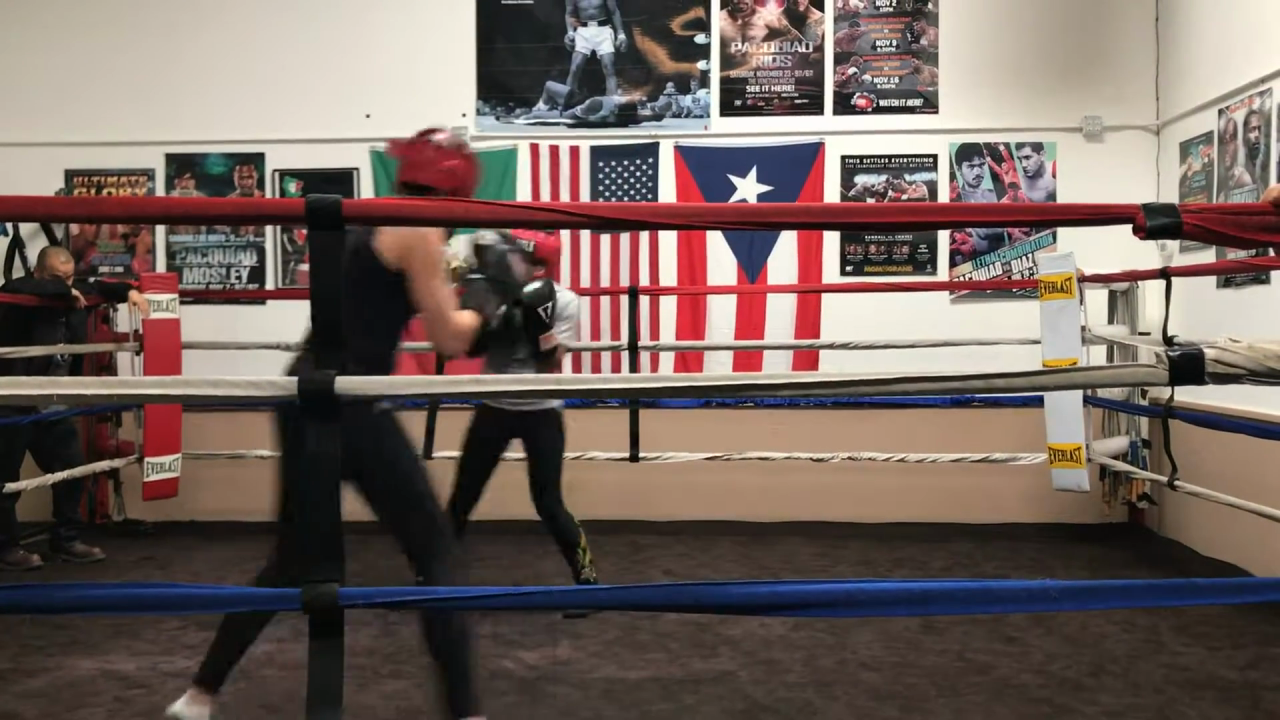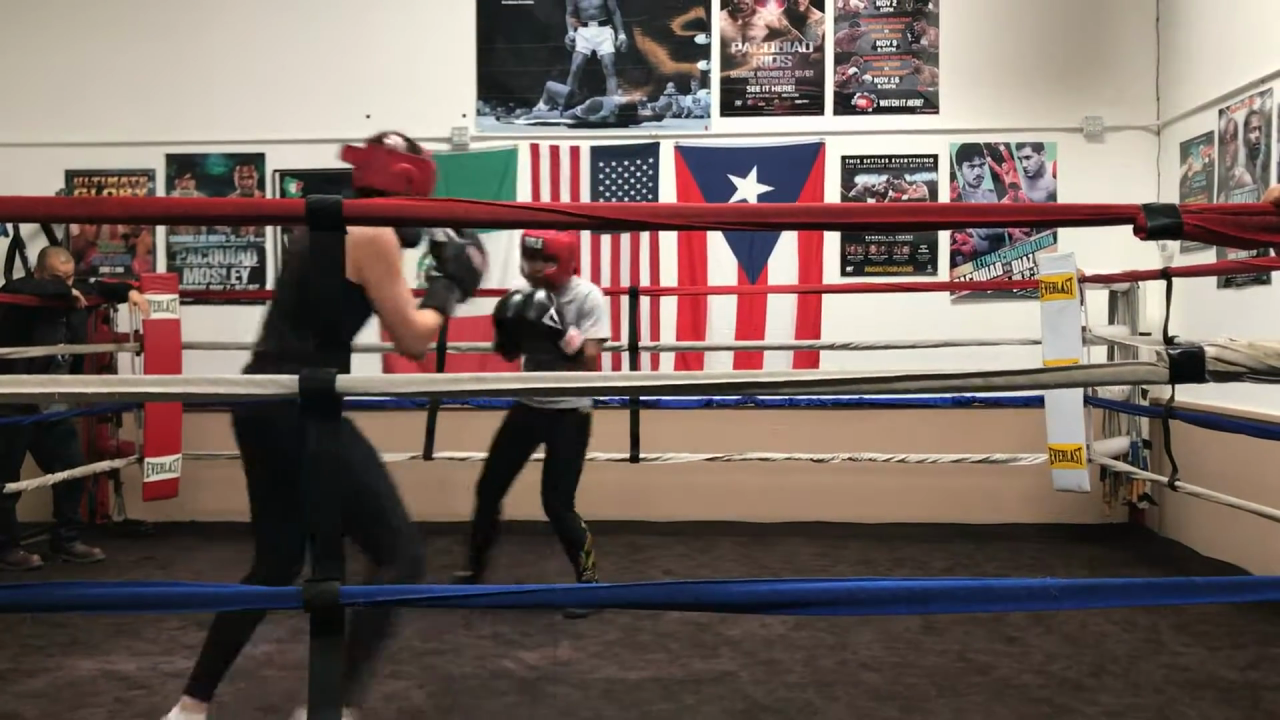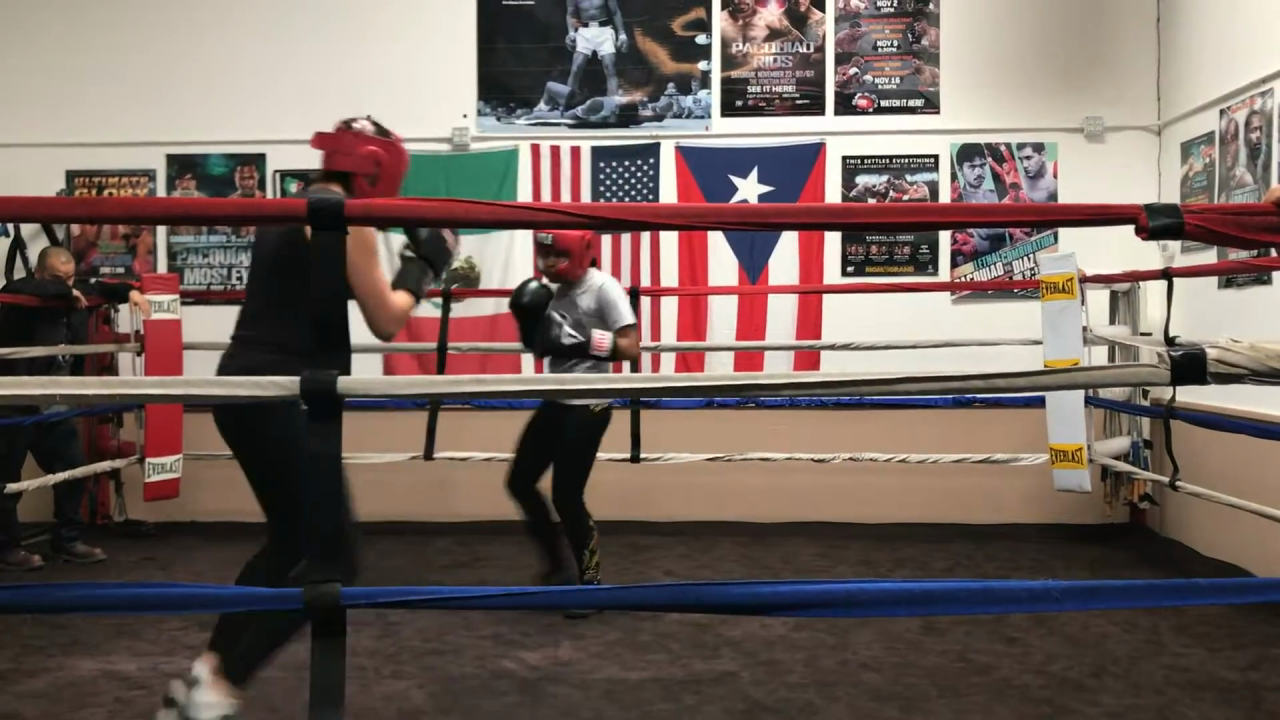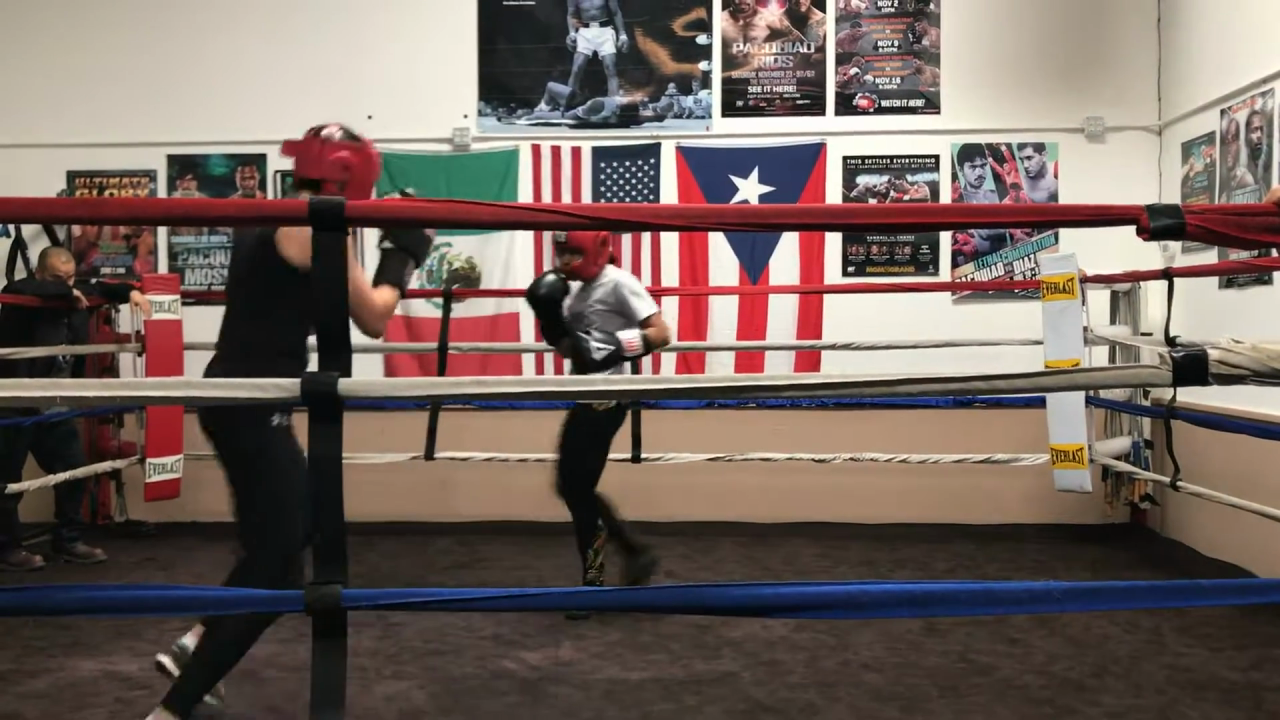
dt=0.1s
person 1, frame 1
left shoulder: (361, 222)
right shoulder: (419, 232)
right elbow: (449, 340)
right wrist: (490, 293)
left hip: (304, 397)
right hip: (350, 405)
left knee: (290, 561)
right knee: (435, 562)
person 1, frame 2
left shoulder: (314, 228)
right shoulder: (372, 235)
right elbow: (411, 341)
right wrist: (449, 288)
left hip: (260, 403)
right hip: (301, 408)
left knee: (276, 564)
right knee: (400, 556)
person 1, frame 3
left shoulder: (287, 216)
right shoulder: (346, 220)
right elbow: (388, 323)
right wrist: (422, 268)
left hip: (242, 387)
right hip: (276, 396)
left knee: (293, 539)
right knee: (338, 562)
person 1, frame 4
left shoulder: (261, 222)
right shoulder: (318, 224)
right elbow: (373, 320)
right wrist: (402, 258)
left hip: (230, 395)
right hip: (256, 403)
left knee: (289, 529)
right knee: (278, 574)
left ankle: (195, 646)
person 2, frame 1
left shoulder: (564, 302)
left elbow: (552, 367)
left wrist: (545, 329)
left hip: (541, 414)
right hip: (493, 409)
left knee: (547, 502)
right knee: (463, 496)
left ankle: (587, 582)
person 2, frame 2
left shoulder: (587, 297)
right shoulder: (525, 296)
left elbow: (590, 363)
right elbow: (509, 355)
left wrist: (561, 332)
right wrist: (507, 329)
left hip: (569, 413)
right hip: (527, 407)
left knee: (558, 503)
right knee: (489, 489)
left ankle: (588, 582)
right ankle: (474, 571)
person 2, frame 3
left shoulder: (603, 288)
right shoulder: (553, 291)
left elbow: (631, 345)
right elbow: (540, 349)
left wrist: (583, 340)
right wrist: (528, 319)
left hip: (587, 407)
right hip: (556, 404)
left knee: (567, 495)
right knee: (519, 482)
left ankle: (589, 582)
right ankle: (556, 564)
person 2, frame 4
left shoulder: (619, 284)
right shoulder: (577, 289)
left elbow: (661, 333)
right elbow: (566, 348)
left wrist: (615, 346)
right wrist: (549, 314)
left hip: (601, 404)
right hip: (584, 402)
left knee: (578, 492)
right knee: (571, 487)
left ankle: (593, 583)
right ankle: (636, 554)
person 3, frame 1
left shoulder: (74, 294)
left elbow: (98, 288)
left wrist: (128, 291)
right wrist: (63, 291)
left knee: (72, 470)
left ankle: (65, 540)
person 3, frame 2
left shoulder: (74, 294)
left elbow: (99, 289)
left wrist: (128, 291)
right wrist: (63, 290)
left hip: (55, 406)
left knee: (72, 470)
left ankle: (65, 540)
person 3, frame 3
left shoulder: (75, 295)
left elbow: (99, 289)
left wrist: (129, 291)
right wrist: (65, 292)
left hip: (55, 406)
left knee: (73, 470)
left ankle: (66, 540)
person 3, frame 4
left shoulder: (76, 295)
left elbow: (101, 289)
left wrist: (130, 291)
right wrist: (65, 291)
left hip: (56, 407)
left knee: (74, 470)
left ankle: (67, 541)
